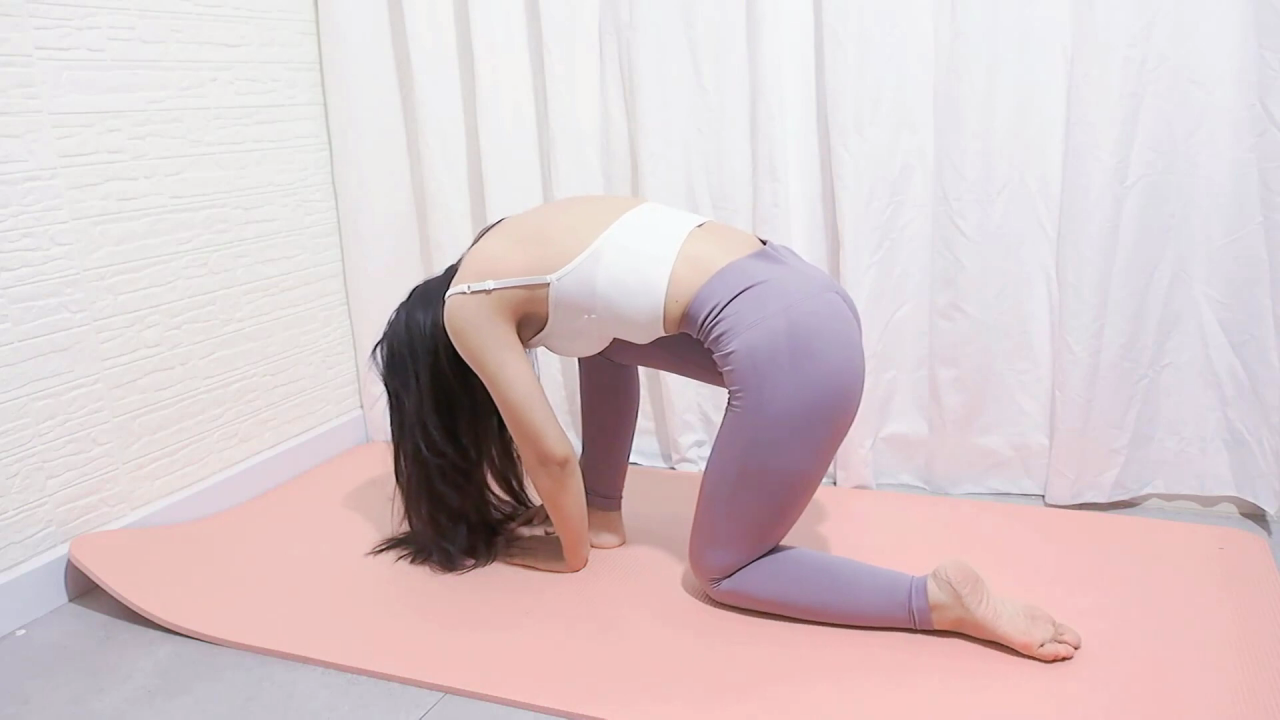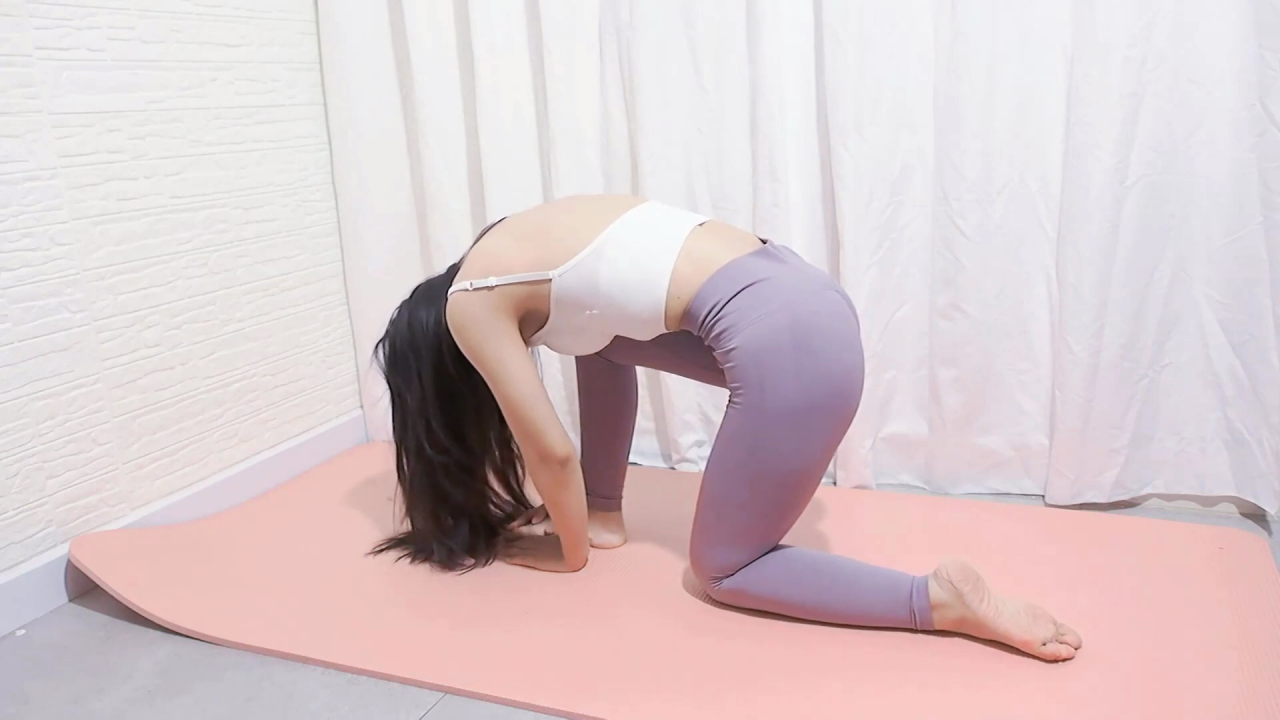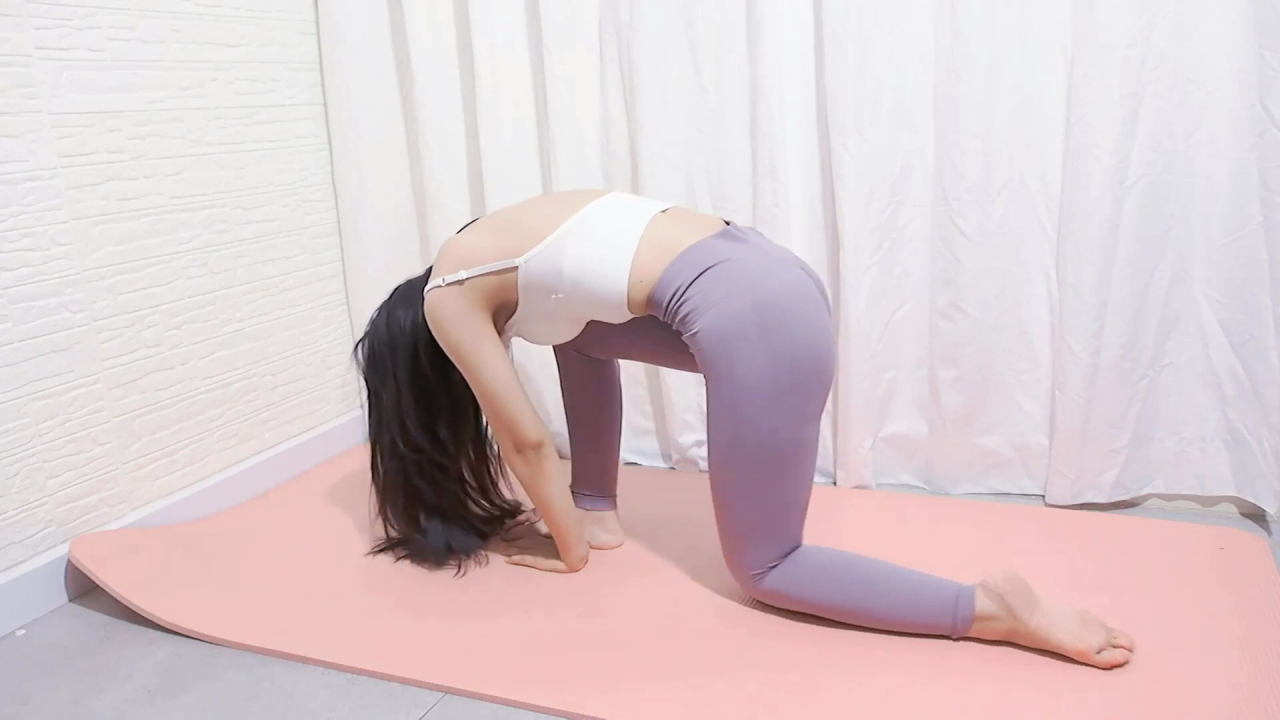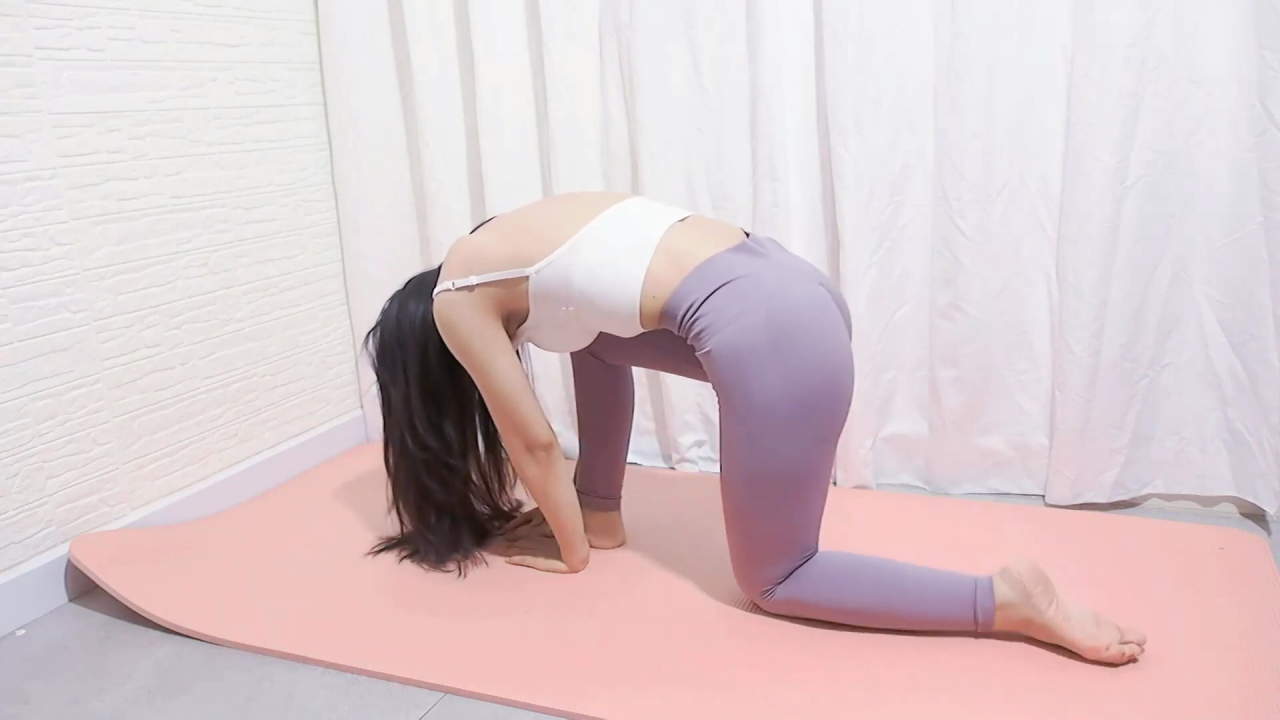
dt=0.7s
person 1, frame 1
left shoulder: (465, 306)
right shoulder: (515, 246)
left elbow: (550, 452)
left wrist: (570, 550)
right wrist: (583, 515)
left hip: (786, 345)
right hip: (803, 295)
left knee: (720, 568)
left ankle: (938, 599)
right ankle: (603, 514)
person 1, frame 2
left shoulder: (468, 303)
right shoulder: (518, 247)
left elbow: (550, 449)
left wrist: (570, 550)
right wrist: (580, 516)
left hip: (786, 346)
right hip: (801, 294)
left knee: (722, 568)
left ankle: (942, 599)
right ankle: (604, 514)
person 1, frame 3
left shoulder: (444, 297)
right shoulder: (491, 248)
left elbow: (525, 440)
right elbow: (552, 371)
left wrist: (567, 549)
right wrist: (575, 519)
left hip: (752, 319)
right hip: (769, 272)
left knee: (765, 568)
left ankle: (995, 609)
right ankle: (598, 511)
person 1, frame 4
left shoulder: (453, 300)
right shoulder: (510, 245)
left elbow: (533, 441)
right elbow: (564, 375)
left wrist: (571, 552)
right wrist: (579, 518)
left hip: (765, 336)
right hip: (788, 284)
left knee: (775, 581)
left ankle: (1011, 601)
right ankle: (603, 514)
